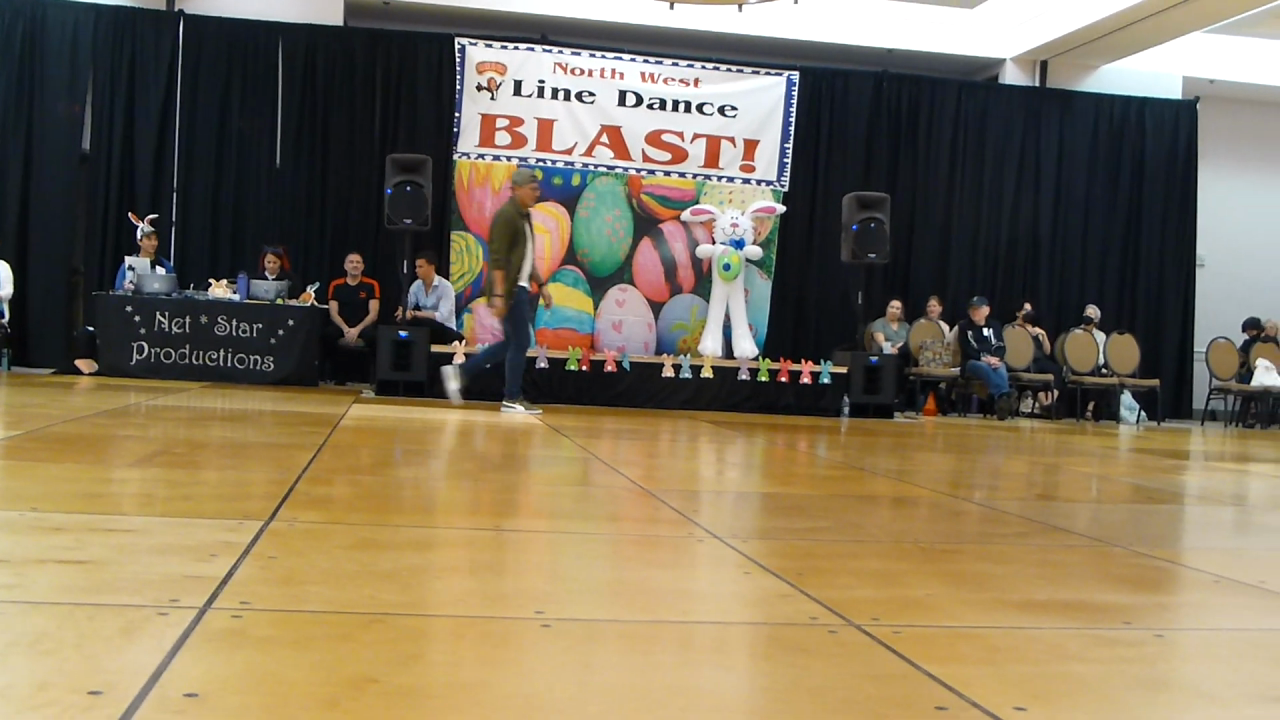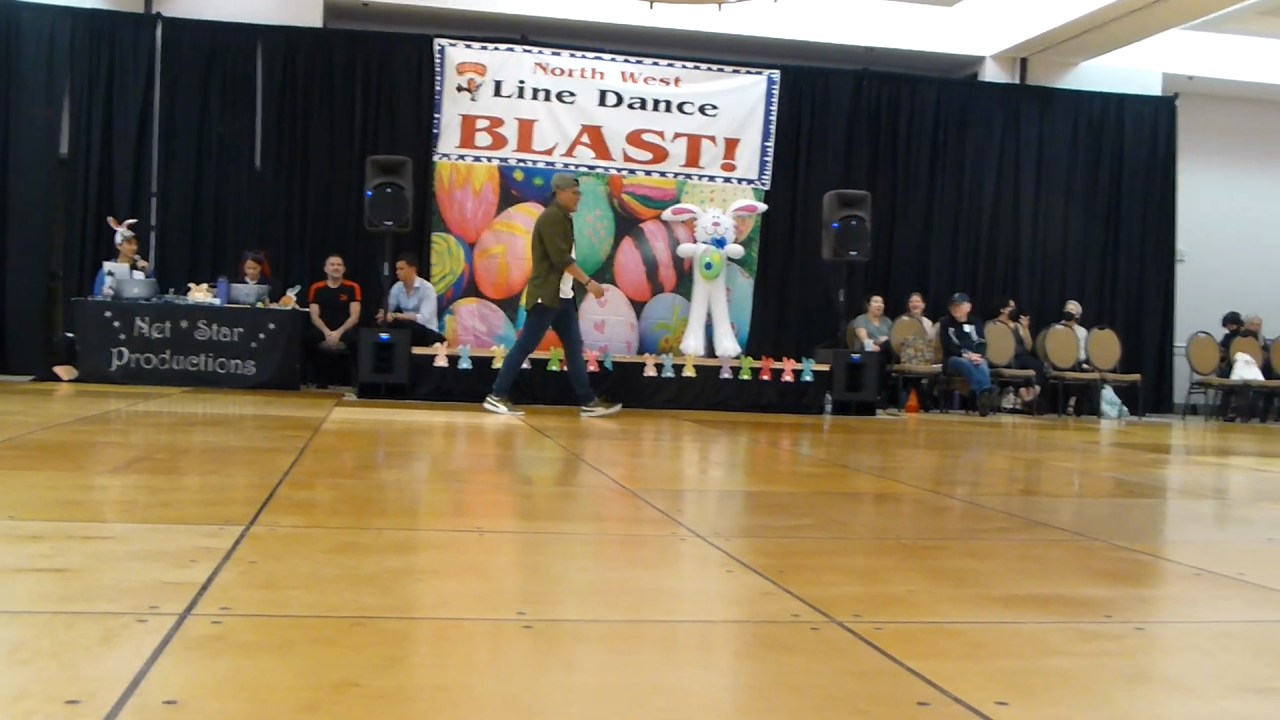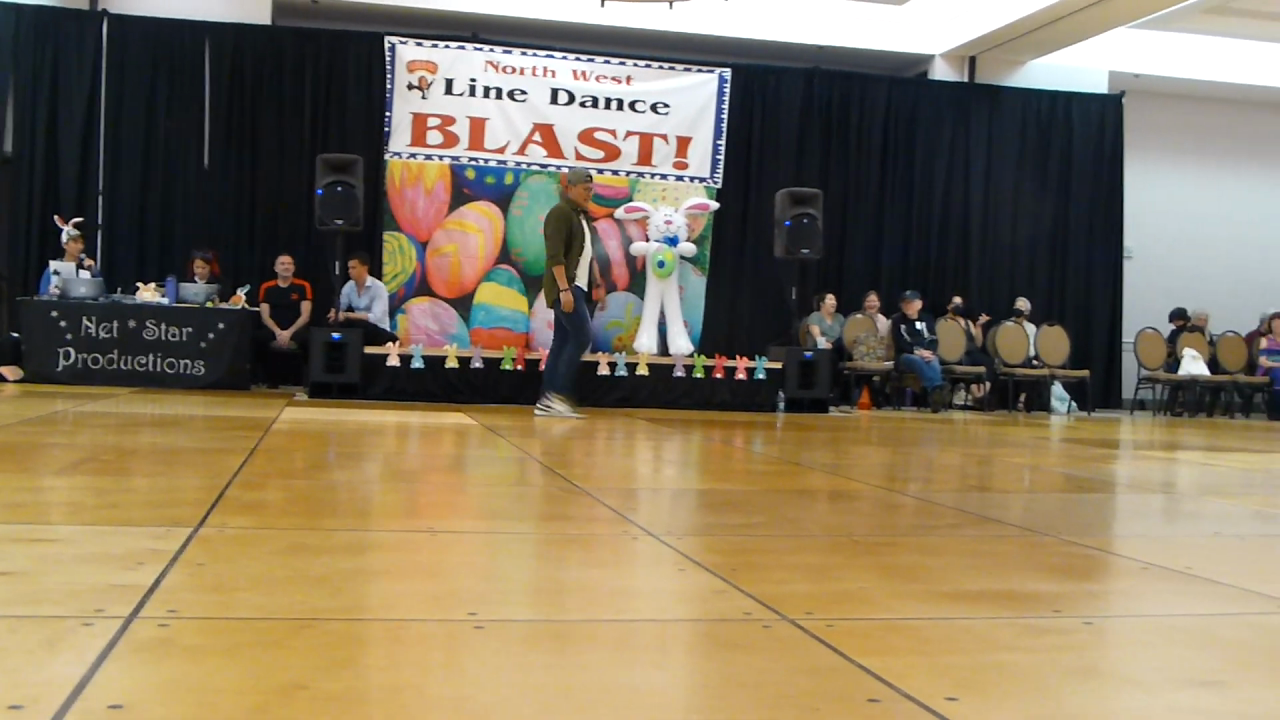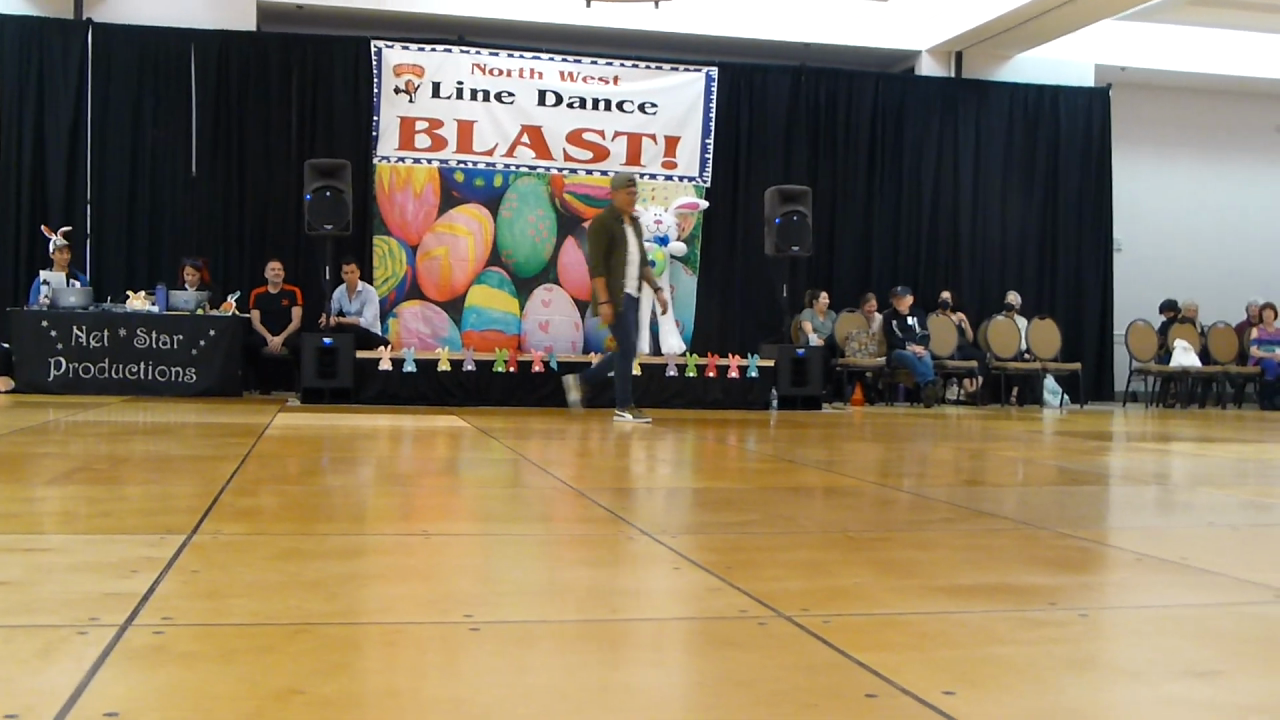
dt=0.4s
person 1, frame 1
left shoulder: (524, 216)
right shoulder: (506, 216)
right elbow: (498, 259)
left wrist: (542, 285)
right wrist: (497, 295)
left hip: (519, 288)
right hip: (509, 289)
left knee: (510, 344)
right knee: (519, 343)
left ankle: (460, 372)
right ankle: (512, 399)
person 1, frame 2
left shoulder: (562, 218)
right shoulder: (552, 218)
right elbow: (562, 258)
right wrist: (587, 282)
left hip: (562, 295)
right hip: (546, 295)
left knee: (575, 346)
right knee: (526, 345)
left ankle: (587, 401)
right ankle: (497, 396)
person 1, frame 3
left shoulder: (581, 216)
right shoulder: (559, 214)
left elbow: (585, 255)
right elbow: (555, 255)
right wrist: (564, 290)
left hip: (578, 288)
right hip: (566, 289)
left knee: (562, 343)
right knee: (582, 338)
left ankle: (547, 400)
right ankle: (557, 392)
person 1, frame 4
left shoulder: (633, 222)
right shoulder: (603, 222)
left elbow: (642, 261)
right elbow: (596, 267)
left wrist: (657, 290)
right wrist: (603, 301)
left hip: (629, 296)
right hip: (614, 297)
left knee: (625, 351)
right knee: (627, 350)
left ankle: (579, 381)
right ankle: (624, 407)
